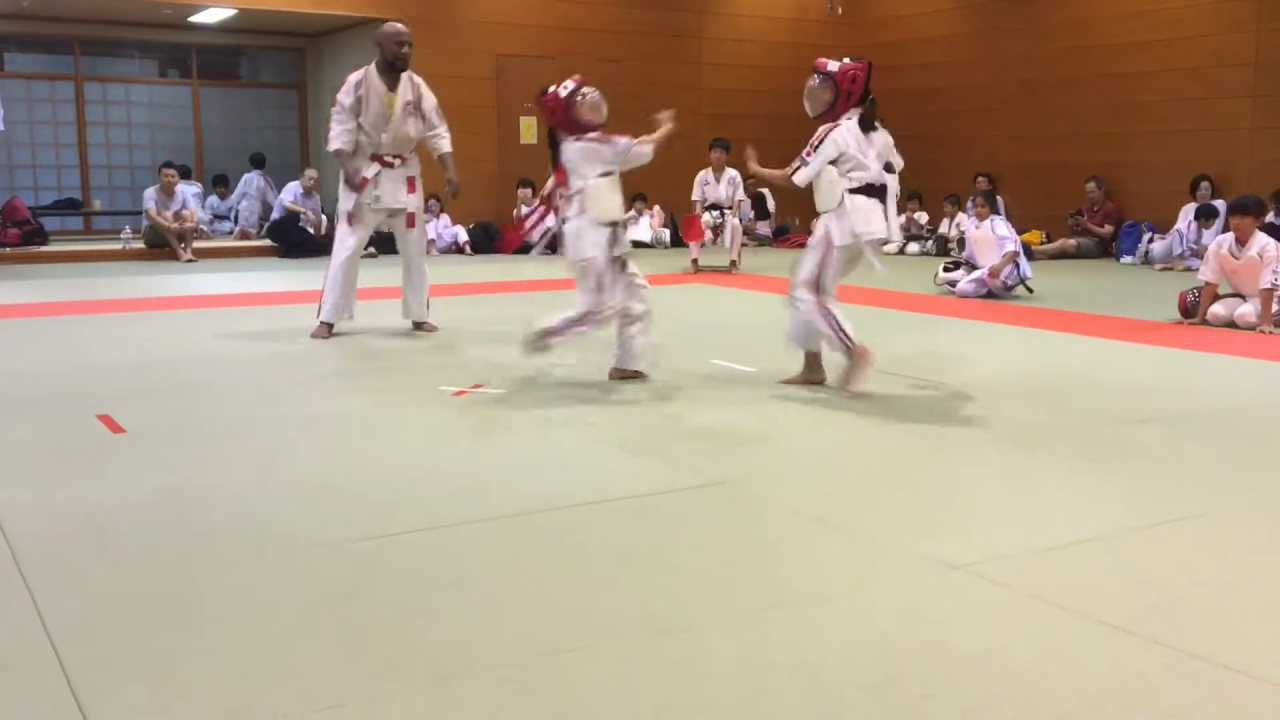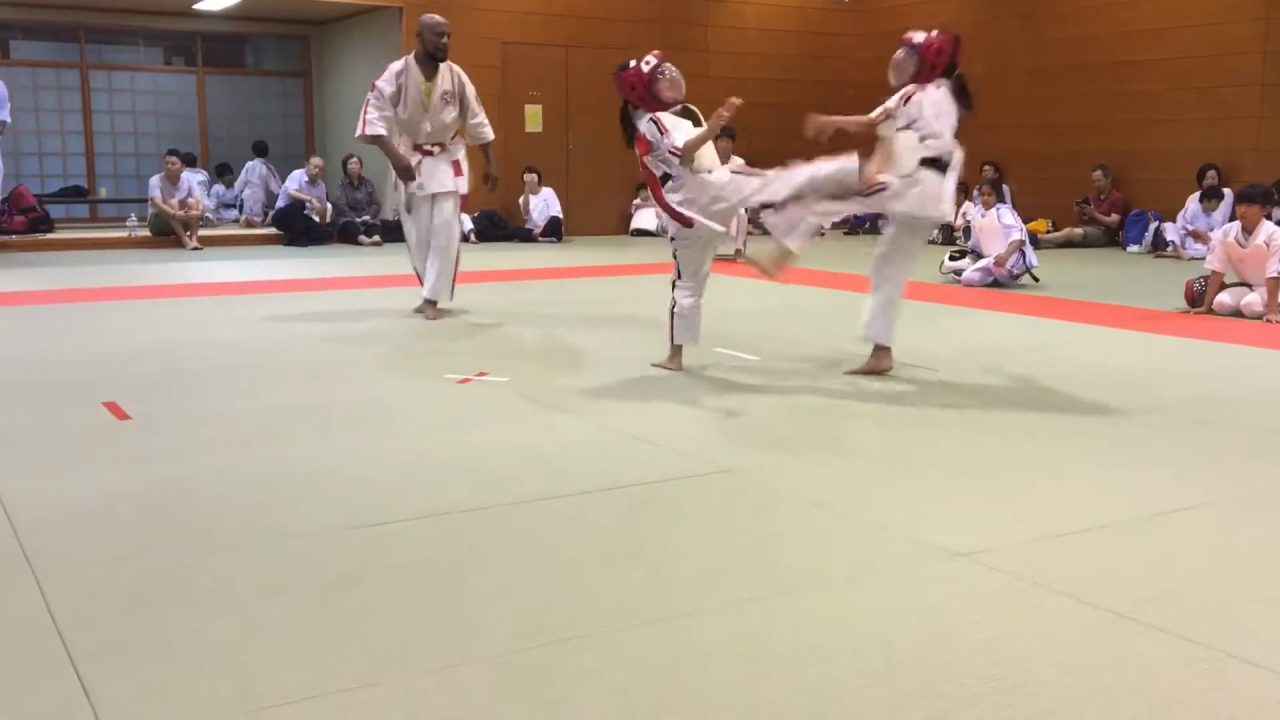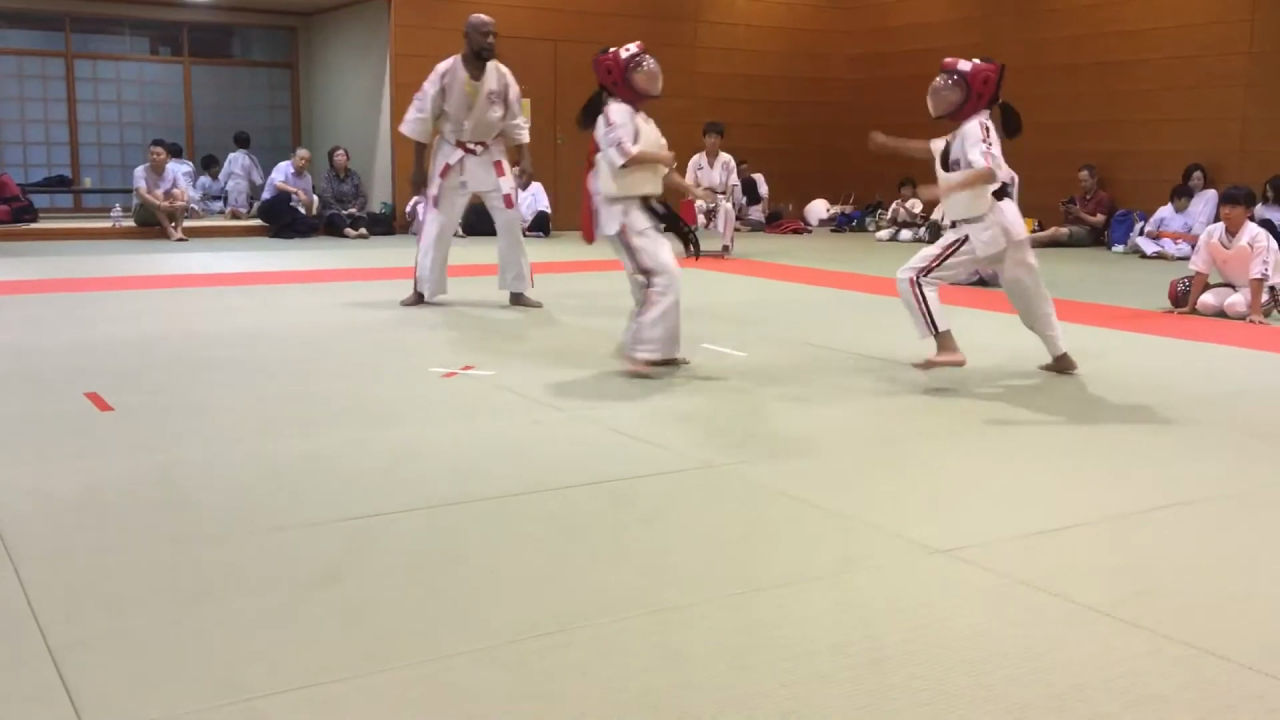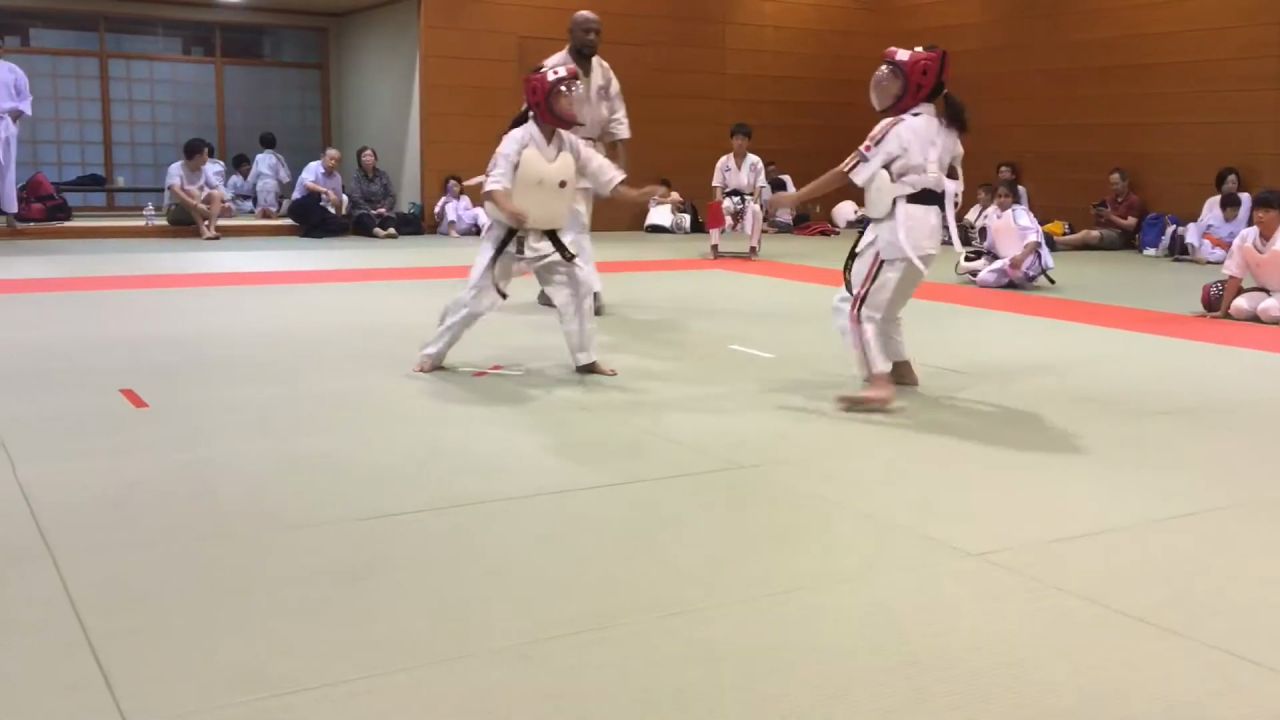
dt=0.5s
person 1, frame 1
left shoulder: (834, 132)
right shoulder: (873, 128)
left elbow: (793, 176)
right elbow: (895, 165)
left wrist: (755, 169)
left hip: (848, 218)
right hip: (870, 218)
left knee: (812, 296)
right knee: (809, 291)
left ankle: (855, 352)
right ankle: (812, 366)
person 1, frame 2
left shoulder: (915, 95)
right shoulder: (947, 101)
left elbow: (870, 124)
left wrist: (829, 122)
left hip: (908, 188)
right hip: (931, 197)
left knee: (816, 189)
right knee: (889, 275)
left ankle: (784, 252)
right ankle: (881, 354)
person 1, frame 3
left shoulder: (976, 128)
right shoulder: (969, 128)
left elbow: (988, 170)
right elbow: (935, 150)
left wrist: (948, 188)
right wrist: (891, 144)
left hip: (982, 229)
right hip: (1003, 225)
left knee: (912, 278)
right knee: (1027, 293)
left ankle: (948, 349)
right ankle: (1061, 356)
person 1, frame 4
left shoulder: (895, 128)
right shoulder: (946, 131)
left elbow: (847, 173)
right elbow: (953, 184)
left wrist: (795, 197)
left hip: (898, 227)
right hip: (925, 226)
left knee: (853, 306)
right knee: (885, 307)
left ankle: (878, 383)
right ankle: (900, 370)
person 2, frame 1
left shoulder: (571, 148)
right shoulder: (588, 146)
right elbow: (637, 150)
right wrist: (665, 129)
left hip: (601, 235)
right hip: (591, 236)
left knee: (636, 294)
right knee: (603, 306)
left ankle: (627, 363)
right ankle: (548, 333)
person 2, frame 2
left shoulder: (647, 123)
right shoulder: (655, 122)
right elbow: (681, 152)
right wrist: (712, 127)
left hip: (683, 210)
right hip: (706, 191)
left knee: (689, 282)
right knee: (785, 183)
left ankle: (675, 353)
person 2, frame 3
left shoulder: (638, 116)
right shoulder: (615, 113)
left elbow: (659, 168)
right elbow: (623, 155)
left wrist: (691, 189)
right wrist: (661, 157)
left hip: (642, 210)
right hip: (624, 212)
left knee: (662, 280)
right knee: (665, 279)
left ankle: (660, 350)
right ankle: (639, 350)
person 2, frame 4
left shoulder: (572, 145)
right shoulder: (517, 140)
left elbow: (603, 175)
right elbow: (494, 184)
left wrist: (634, 195)
right wrist: (507, 209)
left hip: (549, 237)
right hip: (507, 234)
left knee: (577, 286)
right knee: (475, 295)
left ankle: (585, 359)
right ankle: (433, 352)
person 3, frame 1
left shoulder: (417, 85)
right shoulder: (358, 82)
left elbow: (436, 129)
right elbow: (341, 130)
left wrist: (450, 169)
right wrist: (348, 167)
left hip: (404, 173)
right hip: (364, 173)
left knee: (414, 248)
right knee: (347, 247)
left ankle: (418, 314)
right ankle: (328, 318)
person 3, frame 2
left shoulder: (455, 74)
right shoulder: (397, 73)
left elbow: (476, 119)
right elbow: (374, 117)
left wrist: (490, 163)
right wrist: (393, 156)
left hip: (449, 159)
right hip: (411, 161)
left knee: (446, 230)
right knee: (418, 234)
left ankle: (433, 297)
right ankle: (431, 293)
person 3, frame 3
left shoulder: (502, 75)
right shoulder: (444, 72)
left elbow: (517, 120)
right elbow: (422, 118)
left wrist: (527, 159)
right wrist: (418, 166)
left hip: (491, 157)
right hip: (452, 157)
left knee: (510, 224)
right knee: (436, 225)
left ankle: (517, 290)
right ankle: (422, 289)
person 3, frame 4
left shoulder: (604, 71)
right shoulder: (553, 68)
left elbow: (616, 118)
left wrist: (621, 160)
left ankle: (548, 287)
right ankle: (591, 291)
